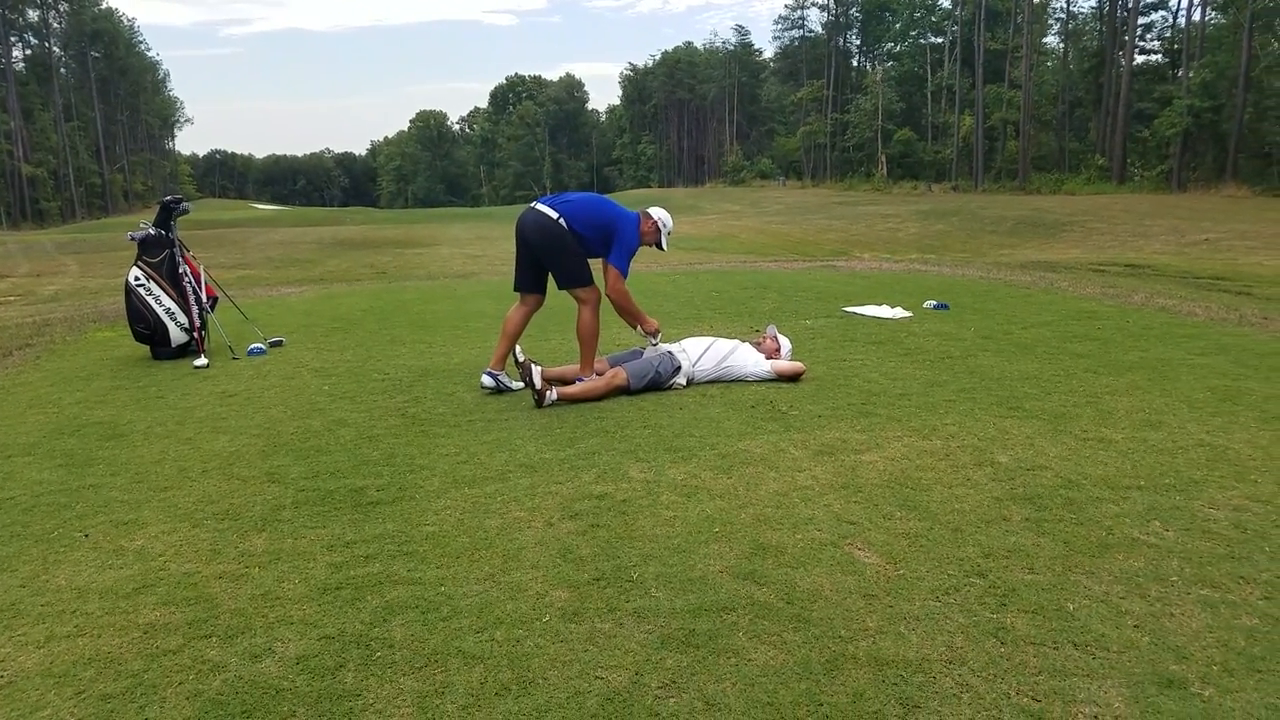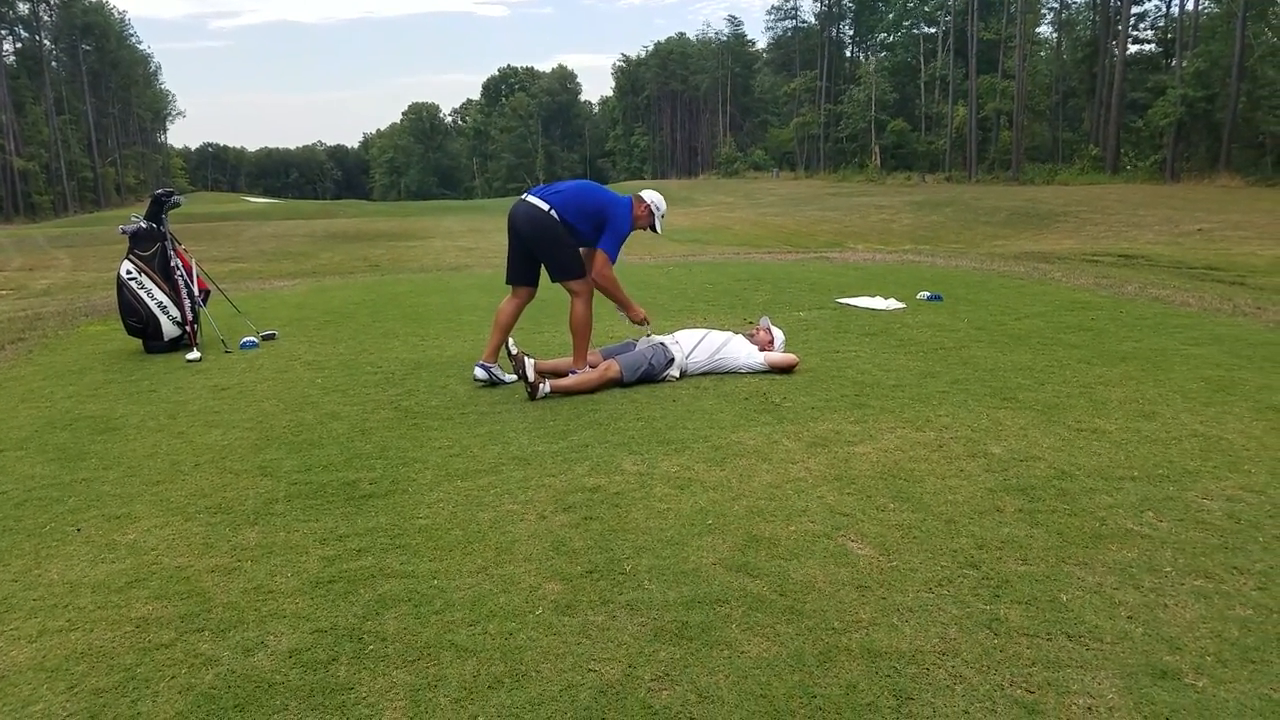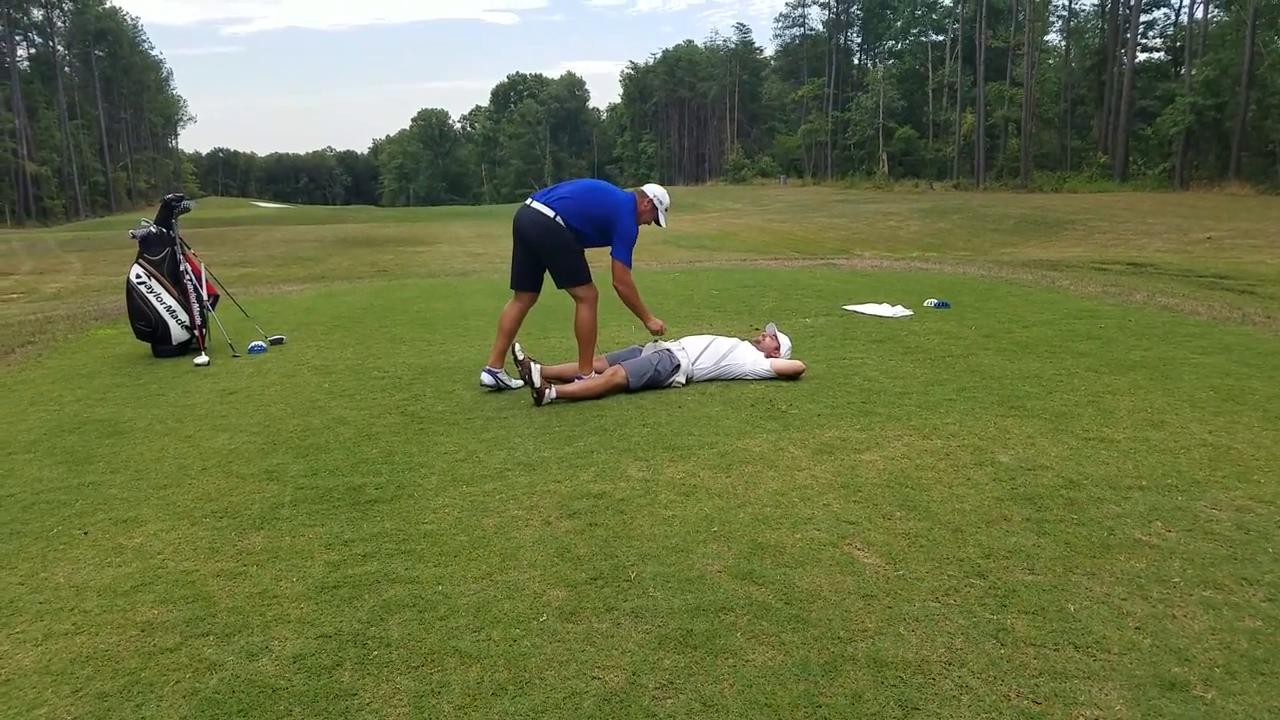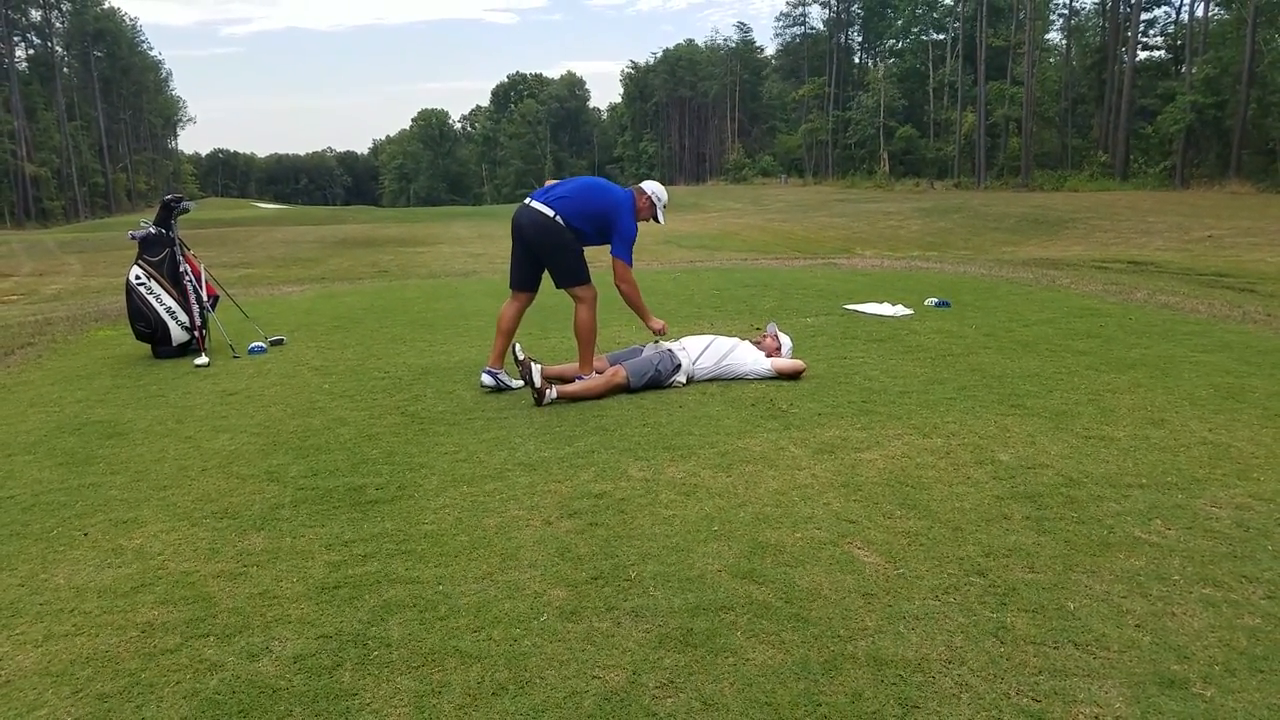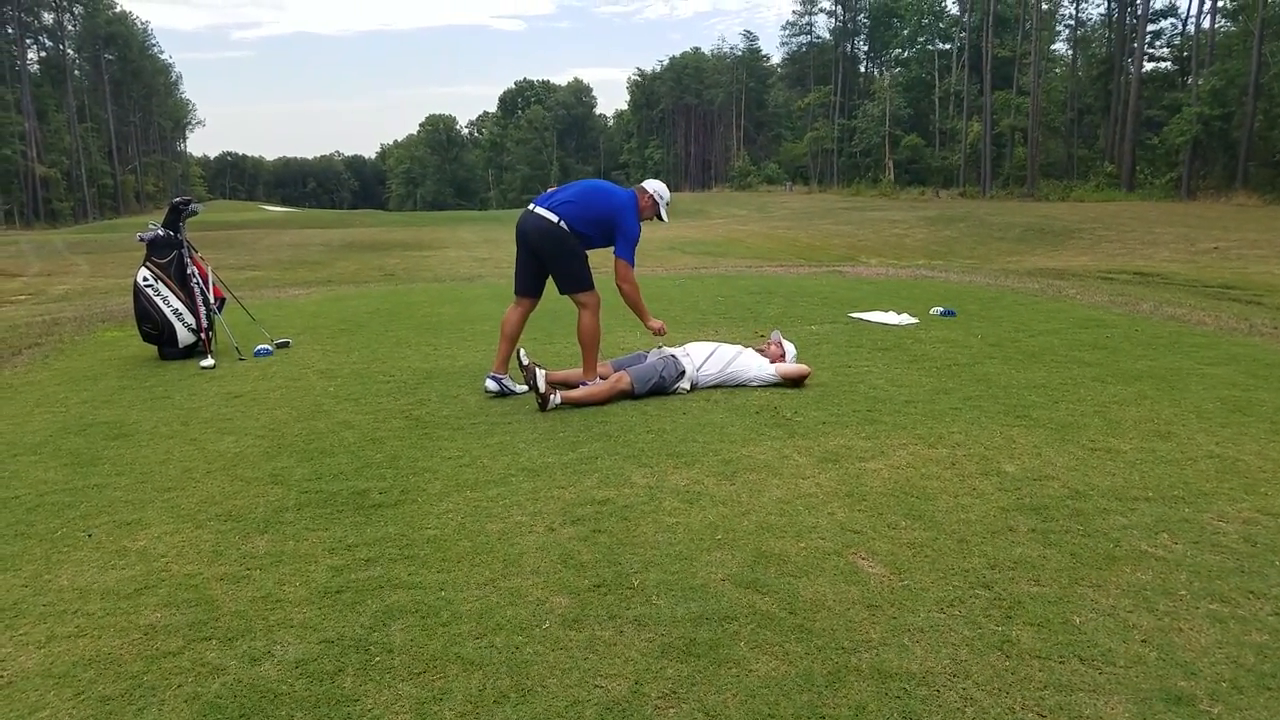
dt=0.5s
person 1, frame 1
left shoulder: (756, 363)
right shoulder: (741, 347)
left elbow: (799, 368)
left wrist: (784, 369)
left hip: (677, 365)
right hip: (671, 349)
left knee: (615, 378)
right knee: (600, 365)
left ankle: (551, 394)
right ankle: (540, 372)
person 1, frame 2
left shoulder: (749, 355)
right shoulder: (734, 339)
left elbow: (792, 359)
left wrist: (774, 361)
left hip: (671, 358)
right hip: (663, 342)
left knee: (608, 371)
right knee: (593, 358)
left ankle: (544, 386)
right ankle: (532, 365)
person 1, frame 3
left shoulder: (755, 362)
right shoulder: (741, 346)
left elbow: (798, 367)
left wrist: (783, 369)
left hip: (677, 364)
right hip: (670, 348)
left knee: (614, 376)
right knee: (599, 363)
left ankle: (550, 392)
right ankle: (539, 370)
person 1, frame 4
left shoulder: (757, 362)
right shoulder: (742, 345)
left elbow: (799, 365)
left wrist: (785, 370)
left hip: (677, 364)
right hip: (670, 348)
left knee: (615, 377)
right knee: (599, 363)
left ankle: (550, 392)
right ankle: (539, 370)
person 1, frame 5
left shoulder: (760, 369)
right shoulder: (746, 353)
left elbow: (803, 370)
left wrist: (790, 381)
left hip: (681, 370)
right hip: (673, 353)
left knee: (618, 383)
right knee: (603, 369)
left ankle: (554, 397)
right ankle: (543, 376)
person 2, frame 1
left shoulder: (616, 221)
right shoulder: (629, 229)
left elbow: (613, 287)
right elbow: (614, 290)
left wrist: (637, 325)
right wrist: (644, 321)
left hip: (529, 219)
right hip: (550, 227)
left knee: (529, 302)
right knee: (589, 299)
left ankle: (494, 371)
right ankle: (585, 377)
person 2, frame 2
left shoulder: (608, 203)
right shoulder: (621, 215)
right elbow: (600, 274)
right wrist: (630, 308)
left hip: (521, 211)
right hip: (542, 219)
left knee: (521, 295)
right knee: (581, 291)
left ankle: (487, 364)
right ankle: (579, 370)
person 2, frame 3
left shoulder: (613, 197)
right shoulder: (625, 215)
right elbow: (621, 283)
right wrist: (648, 319)
left hip: (526, 215)
right hip: (548, 225)
left knee: (523, 298)
right knee: (586, 297)
left ankle: (493, 369)
right ankle: (584, 376)
person 2, frame 4
left shoulder: (607, 191)
right shoulder: (624, 213)
left elbow: (550, 184)
right elbow: (623, 281)
right wrist: (649, 319)
left hip: (524, 214)
right hip: (547, 225)
left knee: (520, 298)
right knee: (585, 297)
left ankle: (493, 370)
right ankle: (585, 376)
person 2, frame 5
left shoulder: (610, 193)
right shoulder: (627, 213)
left elbow: (552, 192)
right elbow: (624, 281)
right wrist: (648, 319)
left hip: (529, 220)
right hip: (553, 231)
left knee: (523, 303)
right knee: (588, 303)
left ankle: (498, 375)
right ankle: (589, 382)
